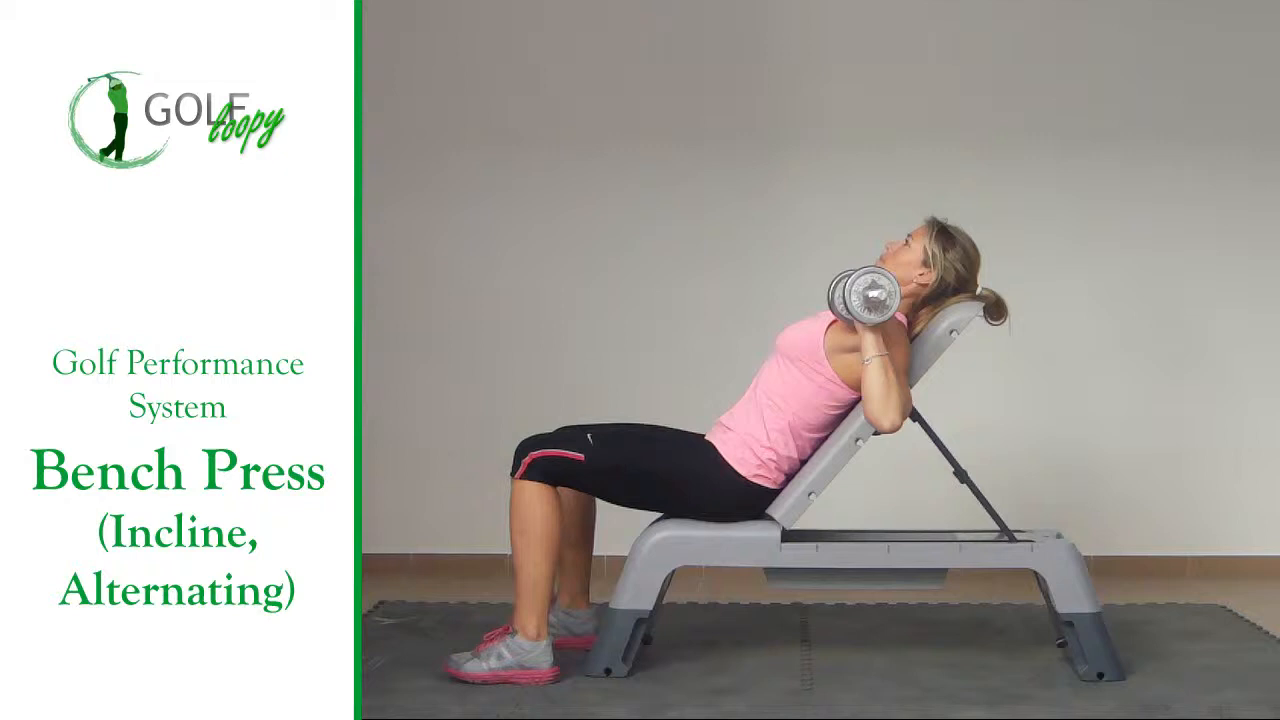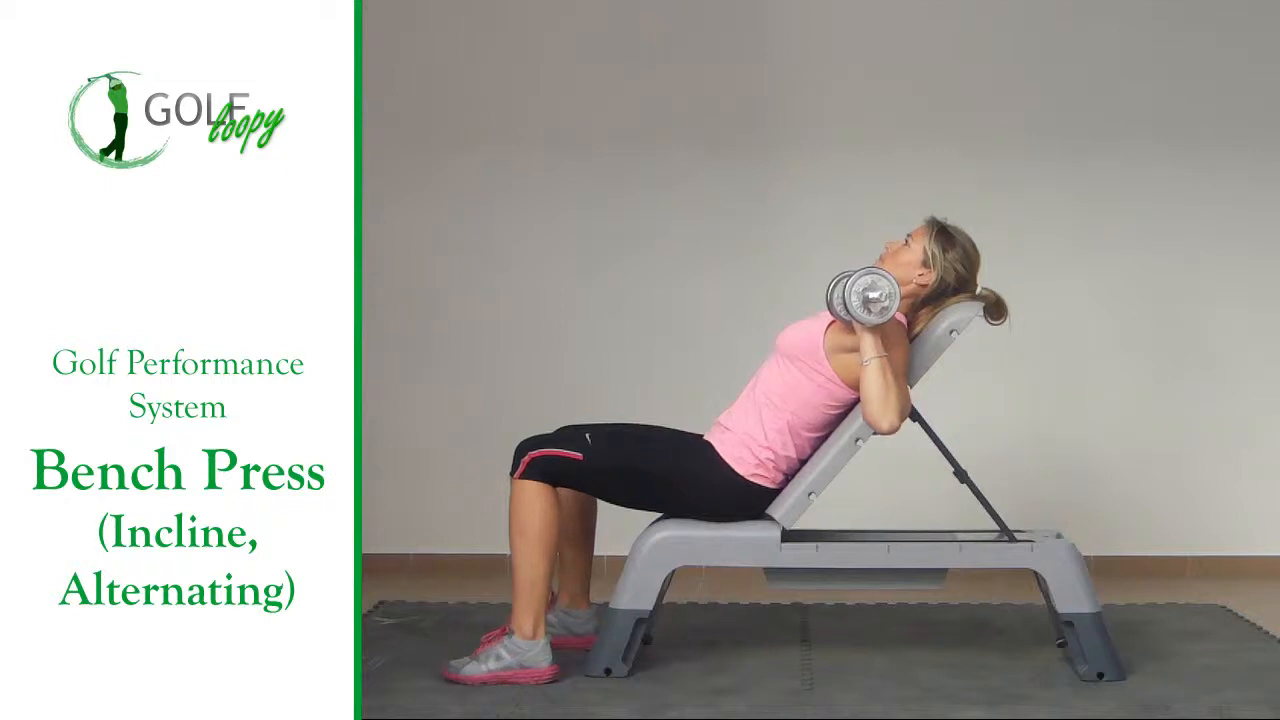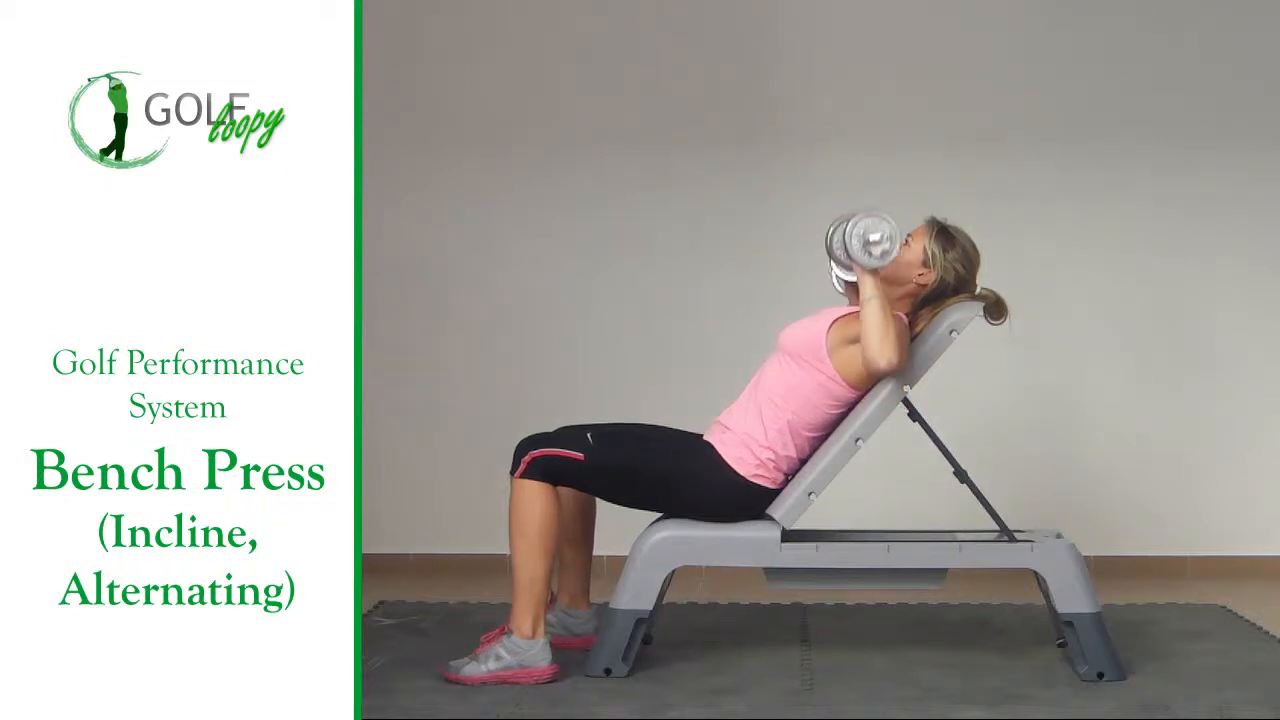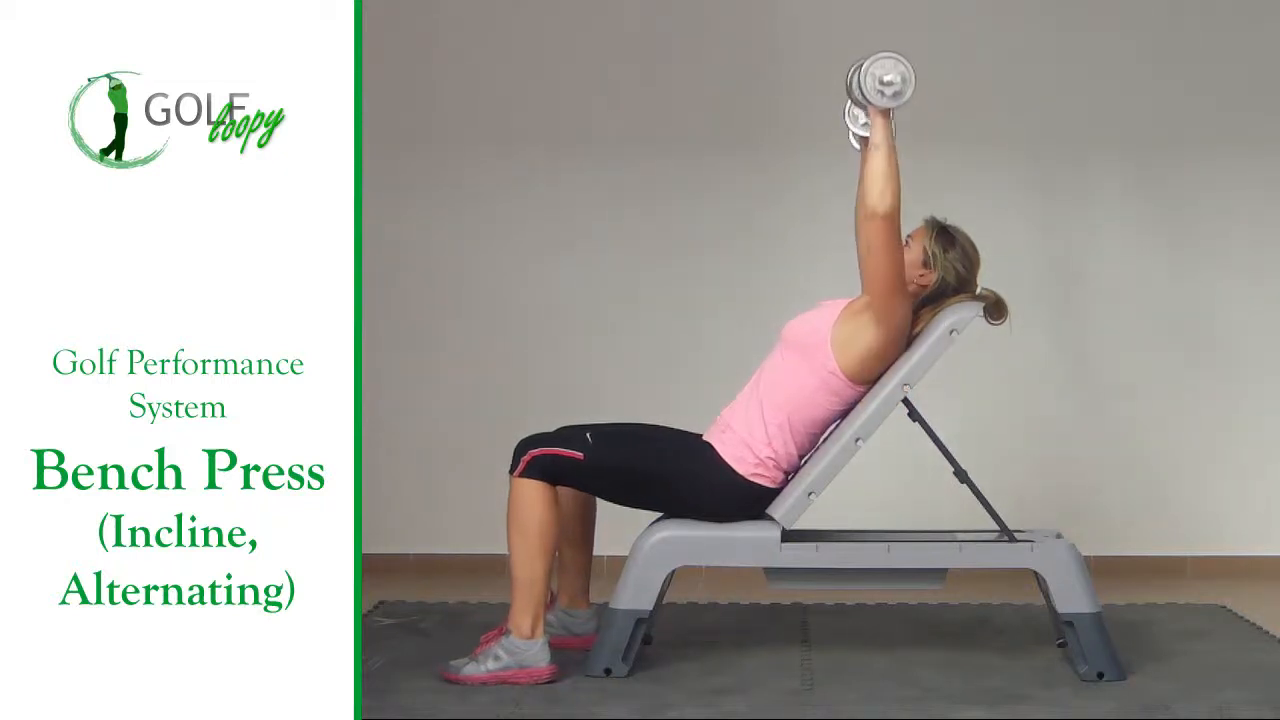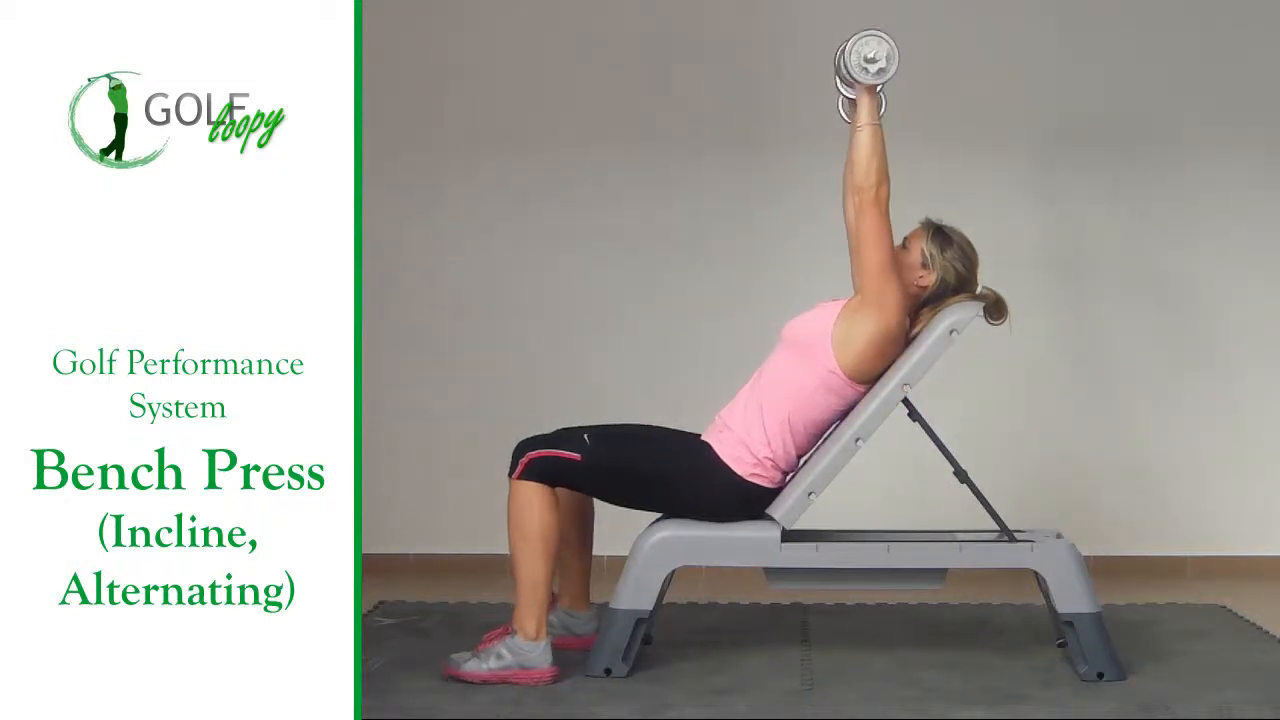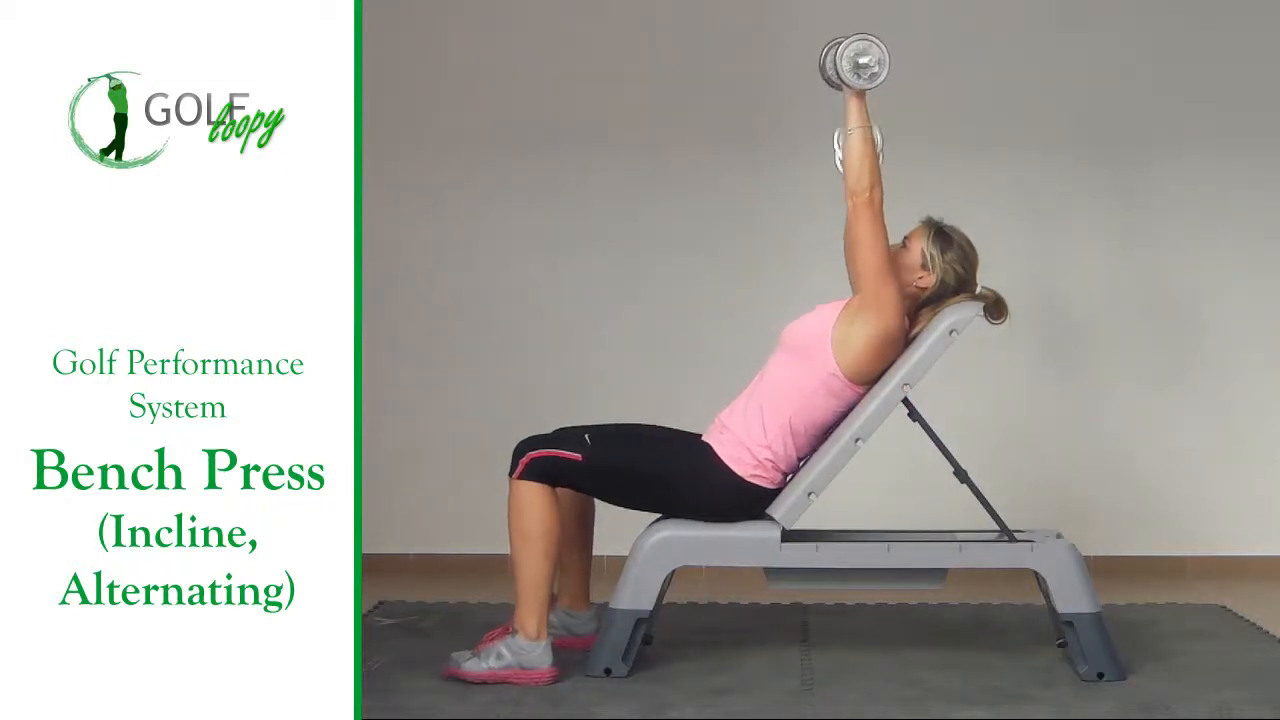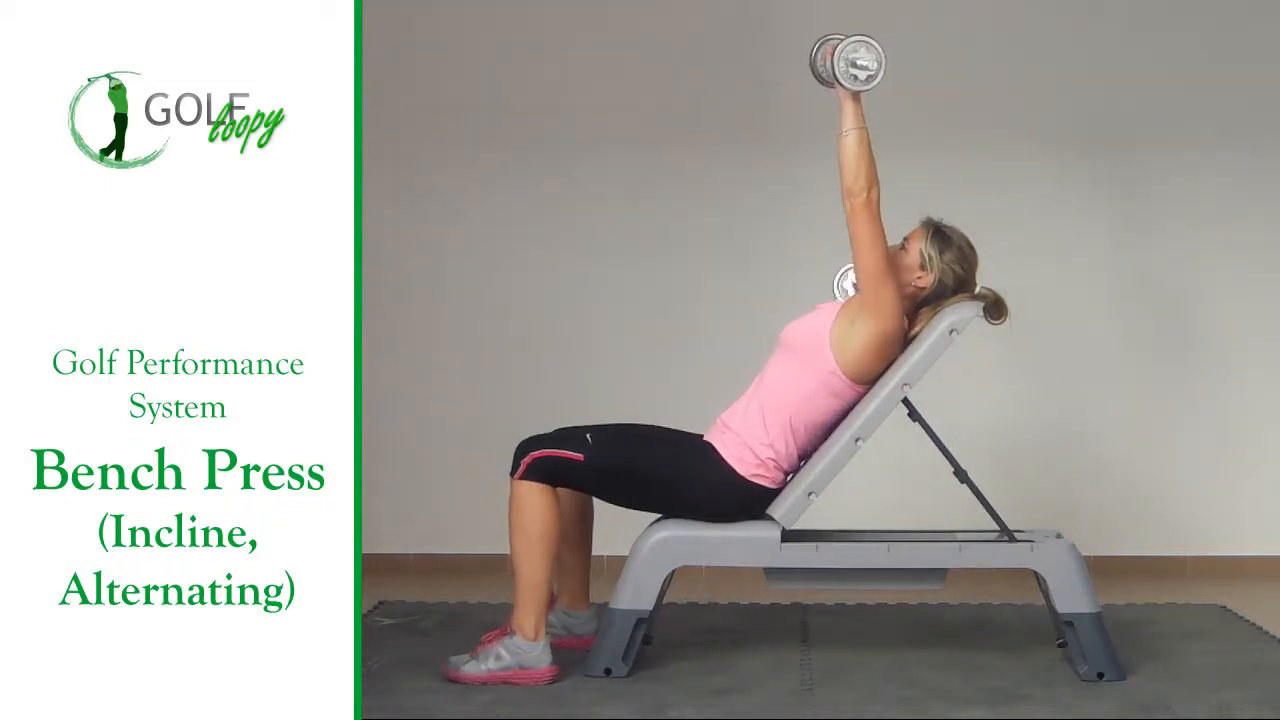
dt=0.5s
person 1, frame 1
left shoulder: (889, 335)
right shoulder: (878, 325)
left elbow: (887, 417)
left wrist: (870, 332)
right wrist: (866, 318)
left hip: (731, 476)
right hip: (730, 459)
left knee: (537, 459)
right knee: (564, 451)
left ankle: (527, 644)
right ankle: (571, 613)
person 1, frame 2
left shoulder: (888, 335)
right shoulder: (880, 324)
left elbow: (885, 418)
left wrist: (868, 335)
right wrist: (865, 324)
left hip: (731, 476)
right hip: (730, 461)
left knee: (537, 460)
right knee: (564, 453)
left ankle: (526, 644)
right ankle: (572, 612)
person 1, frame 3
left shoulder: (893, 332)
right shoulder: (875, 323)
left elbow: (883, 359)
left wrist: (871, 271)
right wrist: (859, 283)
left hip: (730, 476)
right hip: (729, 460)
left knee: (537, 458)
right knee: (561, 452)
left ankle: (526, 644)
right ankle: (571, 611)
person 1, frame 4
left shoulder: (888, 322)
right shoulder: (876, 316)
left elbow: (878, 211)
right elbow: (877, 216)
left wrist: (881, 122)
right wrist: (870, 147)
left hip: (728, 475)
right hip: (729, 464)
left knee: (536, 458)
right knee: (561, 452)
left ankle: (524, 644)
right ankle: (572, 612)
person 1, frame 5
left shoulder: (884, 316)
right shoulder: (872, 315)
left elbow: (869, 197)
right elbow: (856, 205)
left wrist: (867, 100)
right wrist: (859, 110)
left hip: (729, 477)
right hip: (728, 462)
left knee: (535, 459)
right knee: (562, 452)
left ankle: (528, 645)
right ankle: (573, 613)
person 1, frame 6
left shoulder: (883, 319)
right shoulder: (874, 317)
left elbow: (864, 198)
right elbow: (859, 219)
left wrist: (856, 99)
right wrist: (854, 112)
left hip: (729, 478)
right hip: (729, 461)
left knee: (535, 459)
right knee: (564, 450)
left ankle: (528, 644)
right ankle: (573, 613)
person 1, frame 7
left shoulder: (881, 319)
right shoulder: (876, 326)
left elbow: (860, 197)
left wrist: (849, 100)
left hip: (730, 478)
right hip: (729, 461)
left knee: (536, 459)
right knee: (561, 450)
left ankle: (527, 645)
right ankle: (573, 613)
